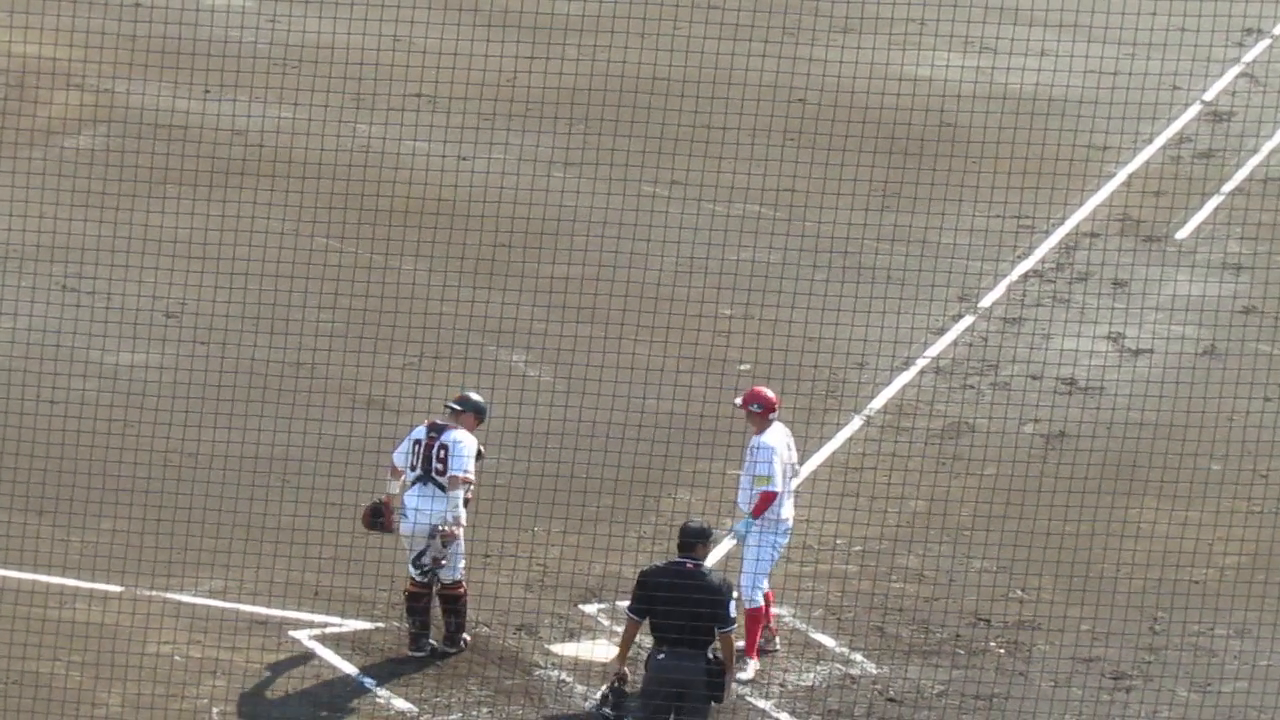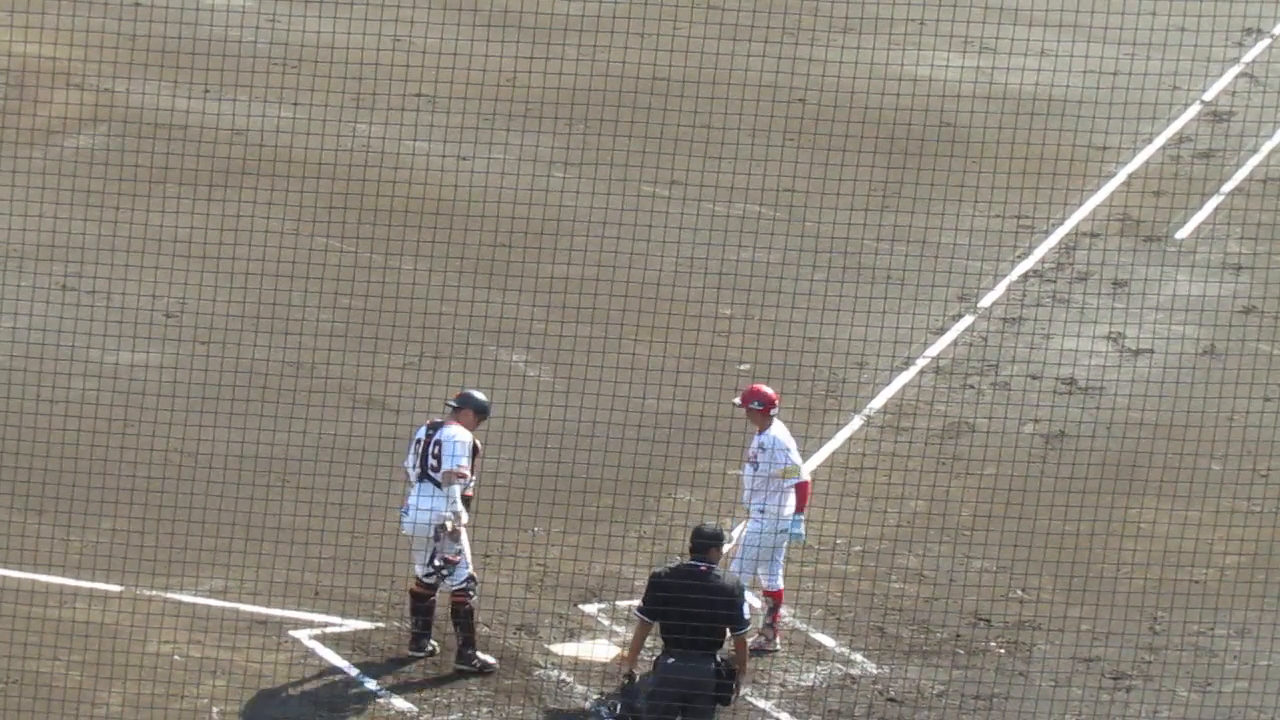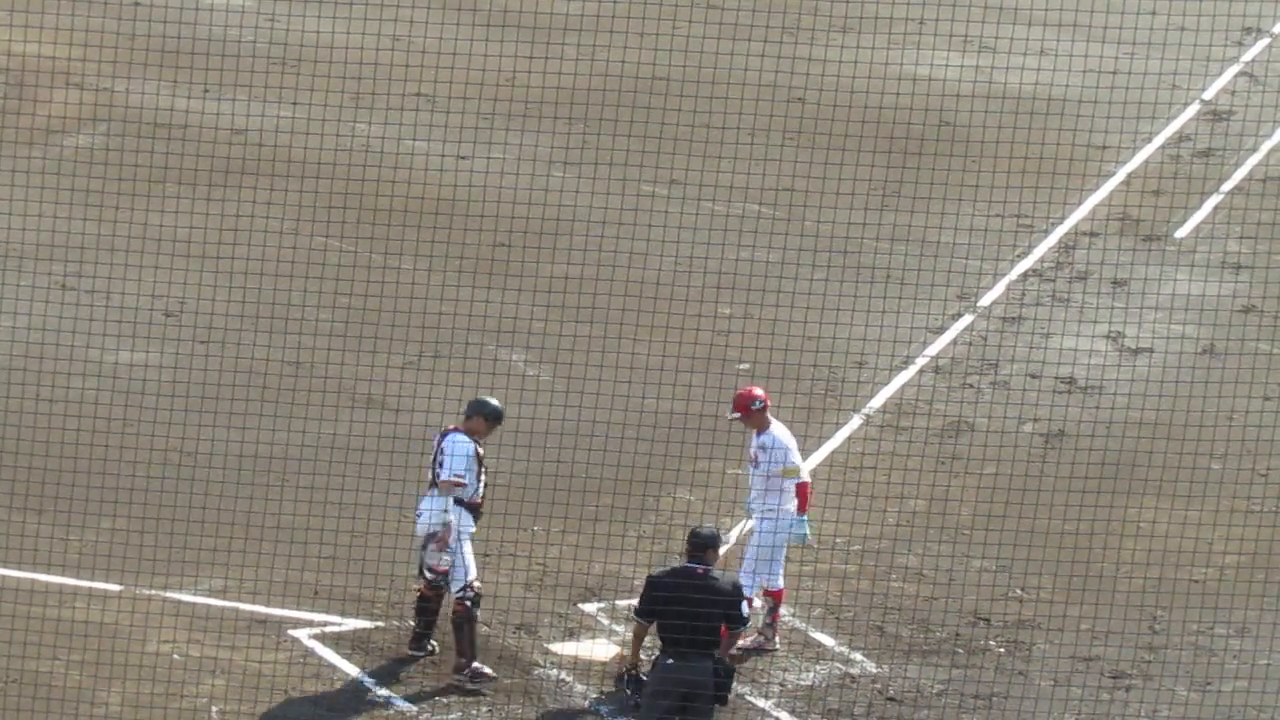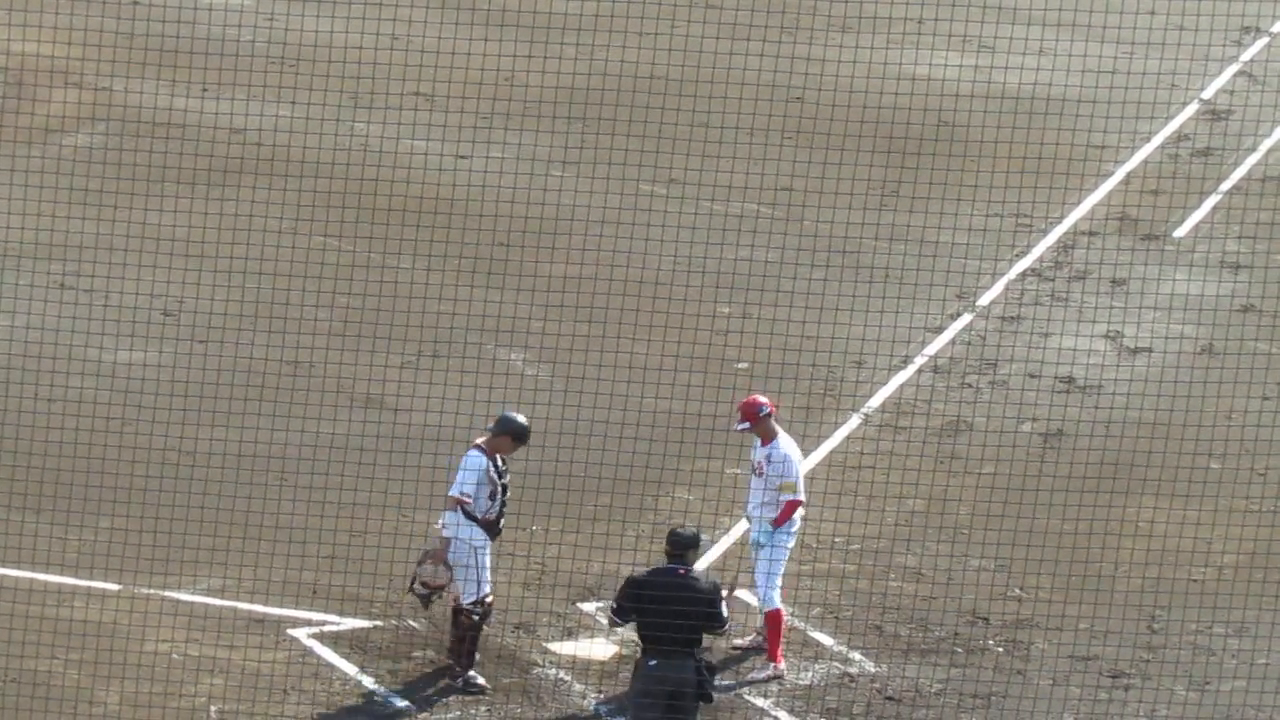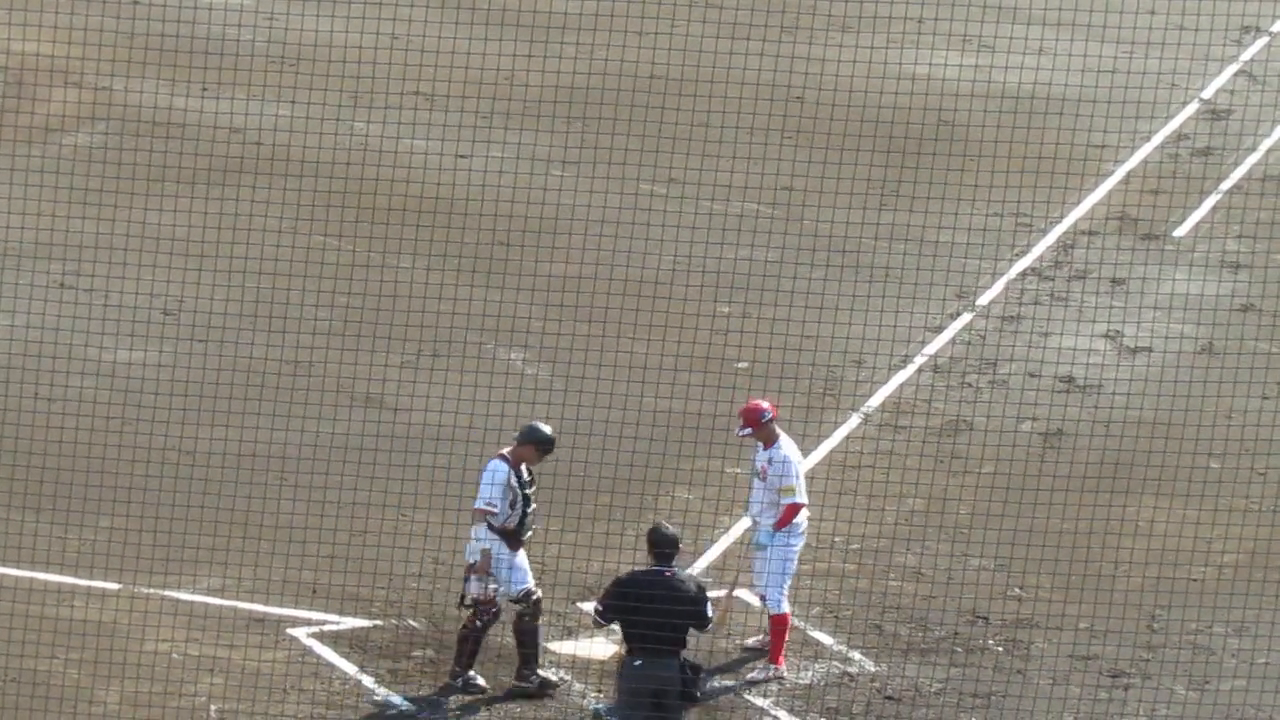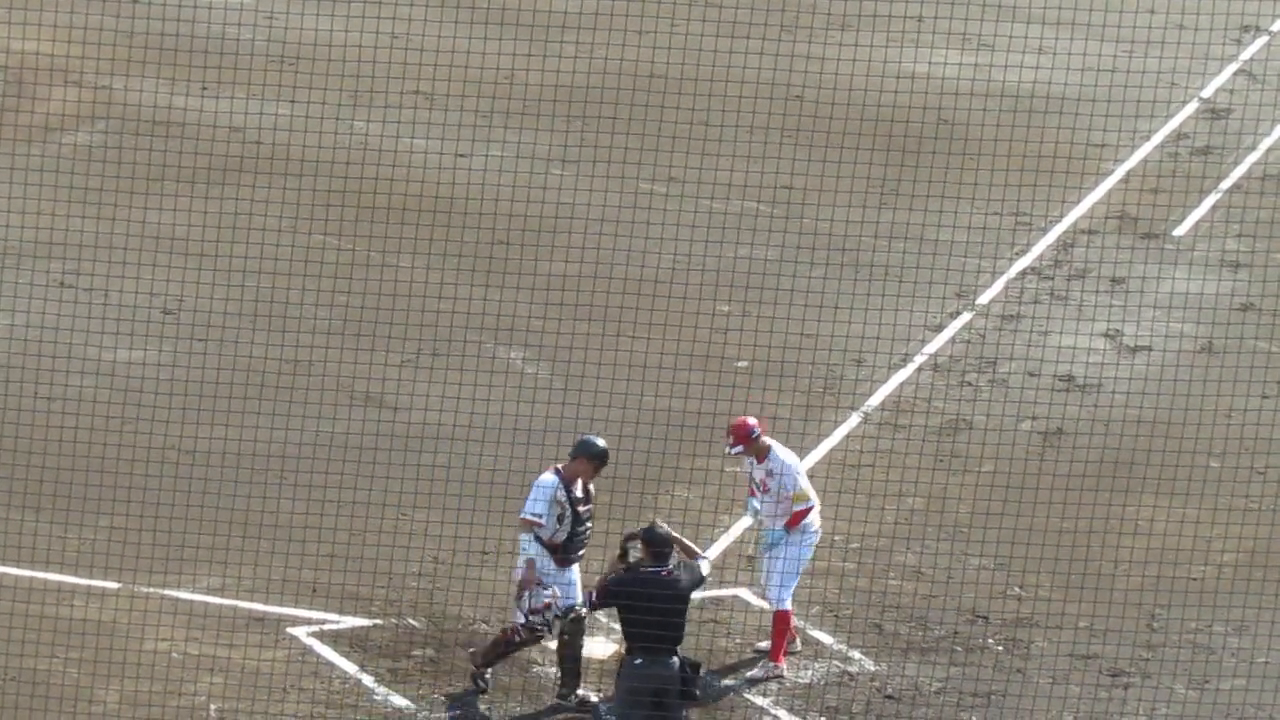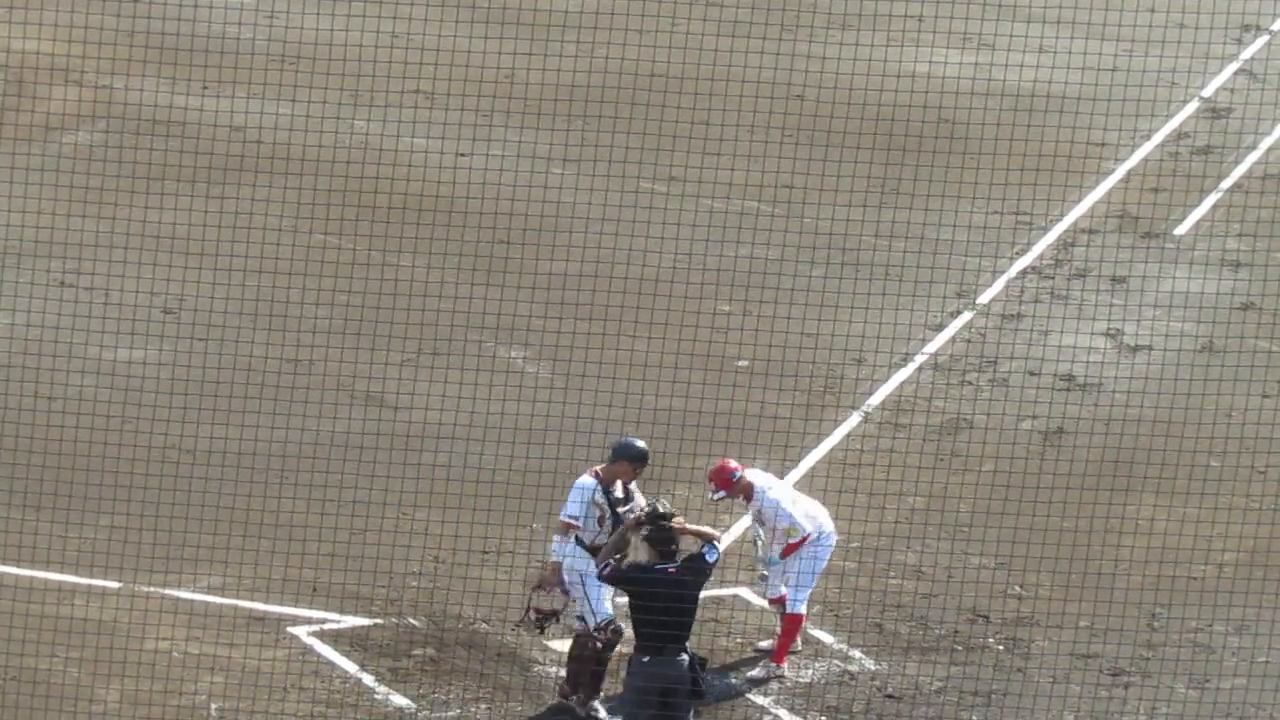
dt=0.3s
person 1, frame 1
left shoulder: (420, 431)
right shoulder: (464, 440)
left elbow: (397, 466)
right elbow: (456, 482)
left wrist: (395, 493)
right wrist: (455, 522)
left hip: (410, 516)
right hip: (442, 520)
left knee: (419, 577)
right knee: (452, 579)
left ankle: (418, 640)
right ankle: (453, 638)
person 1, frame 2
left shoulder: (425, 431)
right shoulder: (460, 436)
left elbow: (412, 470)
right elbow: (451, 478)
right wrist: (456, 518)
left hip: (415, 515)
right hip: (443, 518)
left knee: (425, 577)
right knee: (462, 583)
left ankle: (419, 641)
right ankle: (467, 653)
person 1, frame 3
left shoulder: (447, 437)
right shoulder: (463, 443)
right elbow: (447, 486)
right wrist: (447, 527)
left hip: (432, 521)
right hip: (451, 524)
left knee: (434, 582)
right knee: (467, 591)
left ankle: (420, 641)
right ankle: (465, 663)
person 1, frame 4
left shoulder: (492, 455)
right shoulder: (477, 459)
right elbow: (455, 502)
right wrist: (444, 543)
left hip: (475, 536)
right hip: (470, 538)
left knee: (463, 592)
right knee: (479, 603)
left ankle: (458, 649)
right ankle: (461, 670)
person 1, frame 5
left shoulder: (523, 466)
right shoulder: (498, 469)
right elbow: (481, 514)
right wrist: (484, 554)
left hip: (514, 547)
right hip: (491, 548)
left knee: (531, 604)
right knee: (483, 610)
left ankle: (527, 674)
right ankle: (460, 672)
person 1, frame 6
left shoulder: (585, 484)
right shoulder: (549, 483)
right elbow: (528, 525)
right wrist: (530, 567)
left hip: (568, 563)
right hip: (541, 562)
left knee: (573, 623)
right knee: (533, 627)
left ankle: (569, 690)
right ankle: (481, 662)
person 1, frame 7
left shoulder: (625, 484)
right shoulder: (588, 485)
left elbow: (640, 508)
right elbow: (566, 527)
right wrist: (555, 566)
right hip: (584, 565)
left knee: (589, 630)
right knee: (607, 631)
left ankle: (571, 690)
right ankle: (587, 697)
person 2, frame 1
left shoulder: (764, 444)
right shoulder: (779, 432)
left elbow: (770, 491)
right elbow: (792, 469)
left wrist: (748, 521)
left hip: (765, 525)
right hip: (772, 521)
left knee: (750, 586)
right knee: (756, 582)
left ankle: (750, 658)
right ankle: (767, 637)
person 2, frame 2
left shoulder: (776, 439)
right shoulder: (766, 432)
left elbow: (802, 480)
left wrist: (798, 519)
right wrist: (753, 499)
left hip: (768, 517)
right hip: (768, 514)
left knee: (739, 574)
right knee: (770, 575)
right ankle: (769, 635)
person 2, frame 3
left shoulder: (780, 441)
right shoulder: (758, 433)
left elbow: (802, 482)
left wrist: (801, 520)
right wrist: (752, 498)
left hip: (776, 519)
right hip: (764, 514)
left knee: (750, 579)
right knee: (771, 576)
right ankle: (767, 635)
person 2, frame 4
left shoulder: (786, 452)
right shoulder: (761, 442)
left elbow: (795, 500)
left wrist: (770, 529)
right wrist: (752, 506)
left hip: (777, 528)
right hip: (760, 522)
left knee: (766, 590)
right knee: (766, 581)
left ankle: (775, 662)
right ankle: (766, 635)
person 2, frame 5
left shoulder: (787, 456)
right shoulder: (763, 445)
left elbow: (797, 503)
left wrist: (772, 531)
right wrist: (755, 510)
left hip: (784, 533)
right hip: (765, 528)
left knee: (775, 593)
right knee: (763, 583)
left ankle: (776, 664)
right ankle: (776, 635)
person 2, frame 6
left shoulder: (786, 464)
right shoulder: (754, 455)
left elbow: (807, 504)
left wrist: (783, 531)
right wrist: (752, 501)
left hip: (798, 532)
right hip: (773, 530)
left knee: (779, 591)
right knee: (770, 587)
left ankle: (776, 662)
right ankle: (789, 638)
person 2, frame 7
left shoulder: (771, 501)
right shoulder: (746, 479)
left elbow: (803, 533)
left wrist: (780, 557)
right wrist: (758, 528)
left hip: (816, 536)
right hip: (793, 533)
left knee: (795, 596)
right knee: (771, 583)
left ankle: (777, 662)
right ankle: (788, 637)
person 3, frame 1
left shoulder: (651, 576)
right shoulder: (718, 585)
left elbow: (633, 623)
right elbow: (725, 635)
left wrist: (620, 661)
right wrist: (728, 672)
left hip: (662, 662)
right hip: (698, 667)
person 3, frame 2
left shoulder: (663, 578)
right shoulder: (731, 586)
left elbow: (645, 624)
right elbow: (739, 637)
left wrist: (630, 660)
right wrist: (741, 672)
left hip: (671, 665)
right hip: (706, 669)
person 3, frame 3
left shoulder: (658, 581)
right shoulder: (728, 588)
left elbow: (641, 625)
right elbow: (737, 629)
left wrist: (634, 655)
right wrist: (724, 650)
left hip: (668, 666)
right hip: (704, 670)
person 3, frame 4
left shoulder: (639, 583)
right shoulder: (708, 588)
left elbow: (615, 621)
right elbow: (720, 629)
left hip: (651, 667)
right hip: (688, 669)
person 3, frame 5
left shoulder: (627, 583)
right shoulder: (692, 587)
left elbow: (598, 620)
right elbow: (704, 625)
left hip: (637, 668)
right hip: (673, 668)
person 3, frame 6
left shoulder: (624, 582)
right shoulder: (686, 577)
left elbow: (592, 602)
right elbow: (704, 562)
left wrist: (612, 572)
right wrist: (675, 537)
left hip: (637, 666)
right hip: (671, 666)
person 3, frame 7
left shoulder: (637, 577)
right shoulder: (692, 573)
left elbow: (602, 565)
right elbow: (715, 538)
left wrist: (624, 530)
right wrist: (689, 529)
left hip: (645, 664)
right hip: (680, 663)
